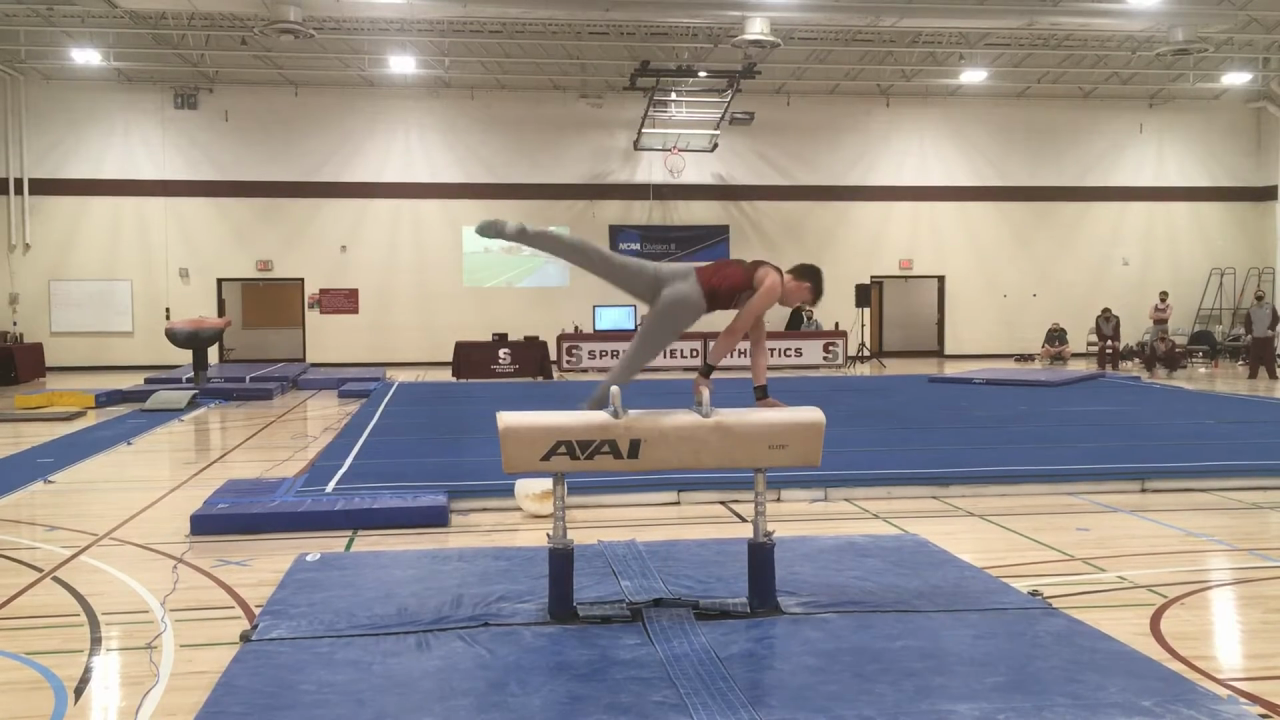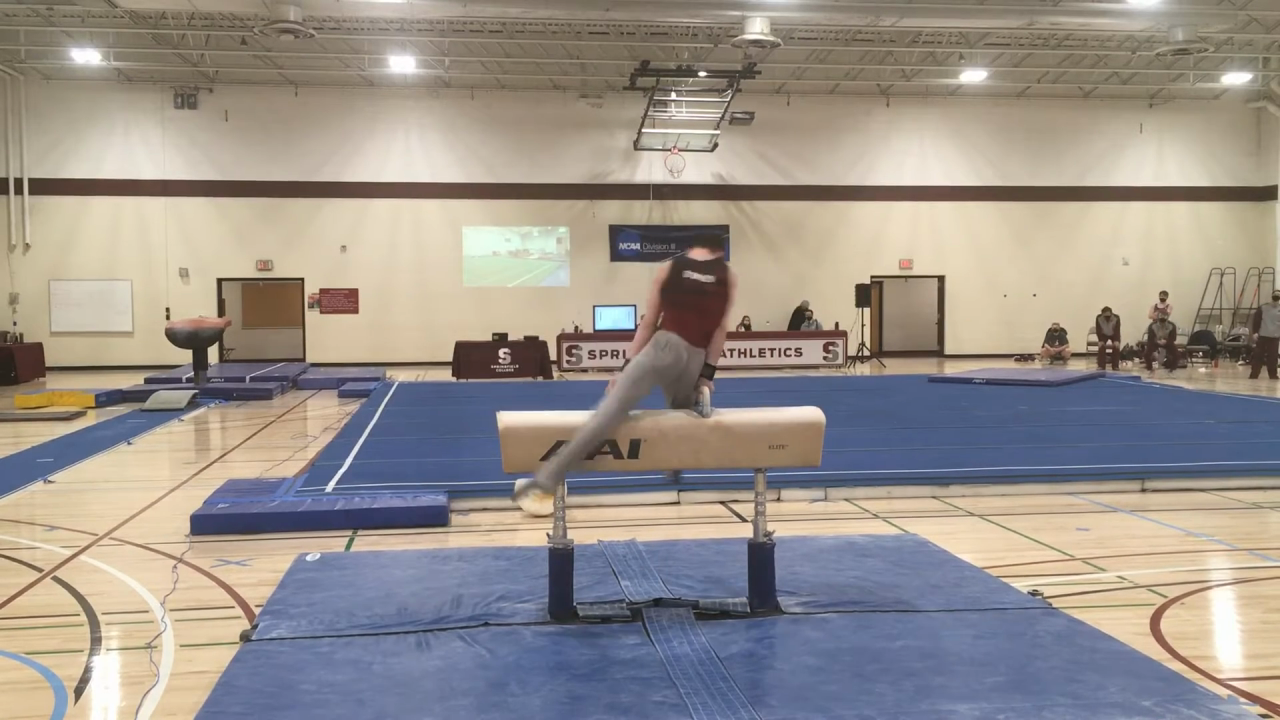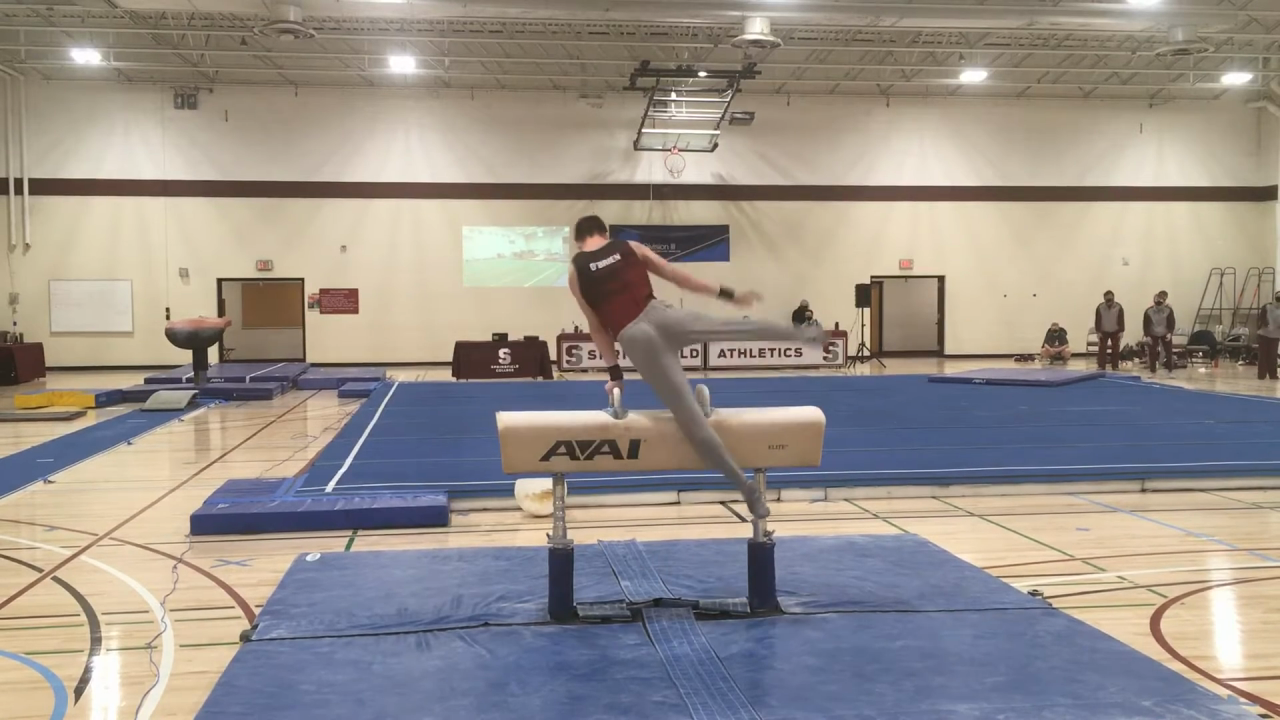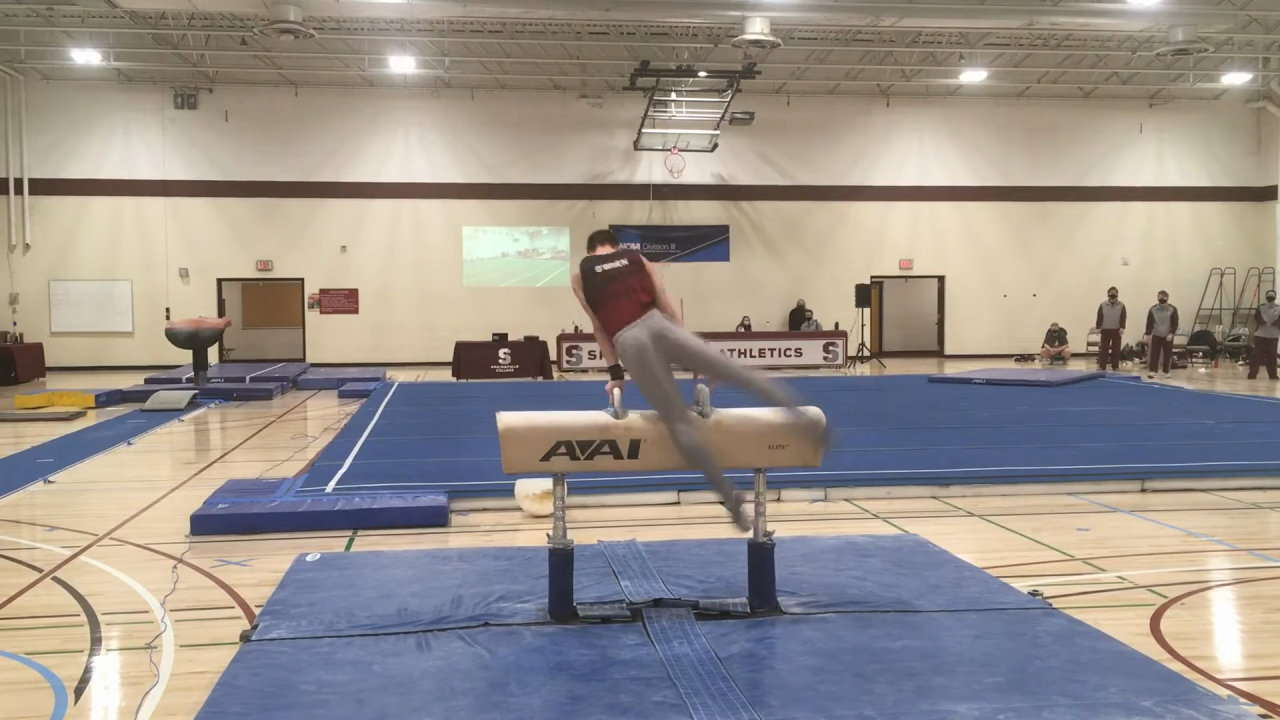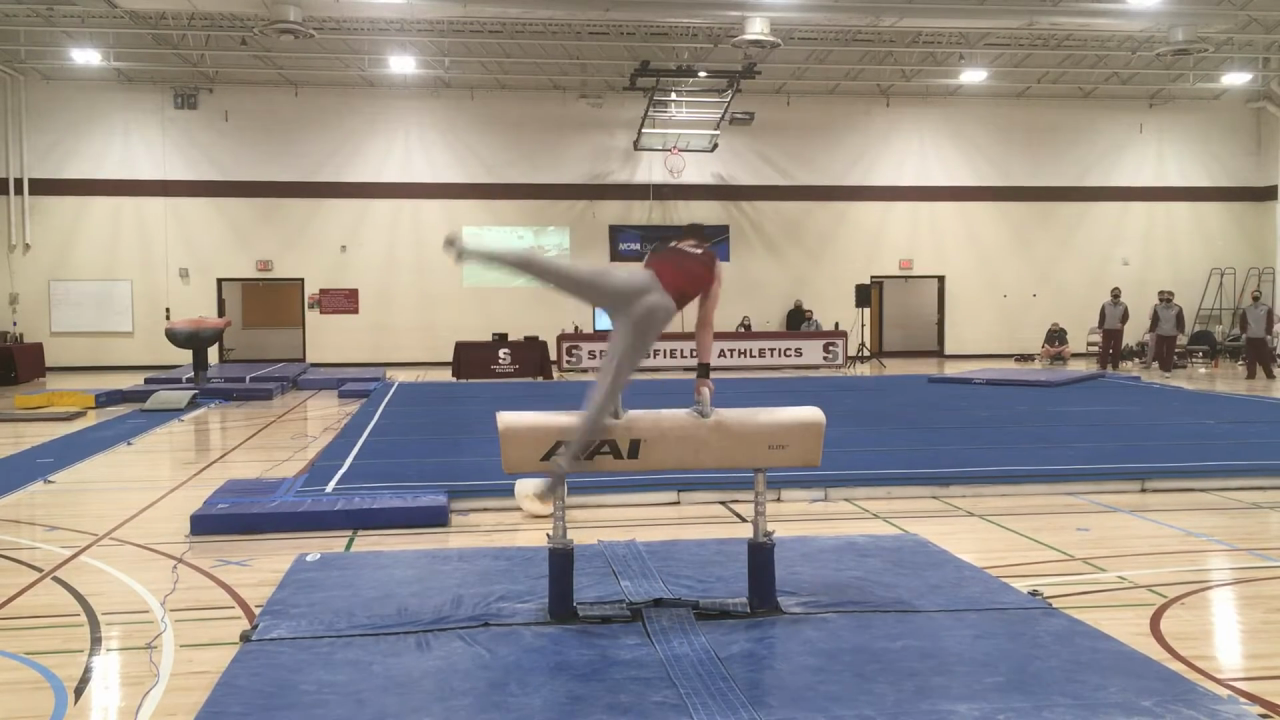
dt=0.4s
person 1, frame 1
left shoulder: (757, 284)
right shoulder: (772, 284)
left elbow: (758, 344)
right elbow: (735, 332)
left wrist: (762, 392)
right wrist: (706, 372)
left hip: (677, 274)
right hip: (685, 297)
left knee: (591, 256)
right knee: (628, 368)
left ankle: (516, 231)
right ankle: (590, 414)
person 1, frame 2
left shoulder: (671, 269)
right shoulder: (728, 277)
left elbow: (649, 321)
right elbow: (720, 331)
left wrist: (628, 366)
right wrist: (708, 375)
left hip: (663, 348)
right hip: (691, 359)
left knee: (607, 414)
left ankle: (546, 478)
person 1, frame 3
left shoulder: (575, 273)
right shoulder: (630, 248)
left elbow: (598, 329)
right elbow: (676, 276)
left wrist: (614, 374)
right wrist: (728, 294)
left hip: (637, 338)
right hip: (663, 317)
left knee: (690, 418)
right knee: (741, 327)
left ankle: (744, 484)
right ankle: (806, 334)
person 1, frame 4
left shoulder: (579, 276)
right shoulder: (638, 261)
left elbow: (601, 327)
left wrist: (615, 373)
right wrist: (684, 343)
left hip: (631, 343)
right hip: (659, 328)
left knee: (680, 423)
right knee: (735, 371)
left ankle: (729, 496)
right ankle: (802, 417)
person 1, frame 5
left shoulder: (664, 245)
right shoulder: (712, 266)
right elbow: (705, 327)
right wrist: (704, 373)
left hip: (633, 284)
right hip: (656, 310)
left knee: (536, 266)
right knee: (608, 388)
left ankle: (466, 251)
right ankle: (566, 462)
